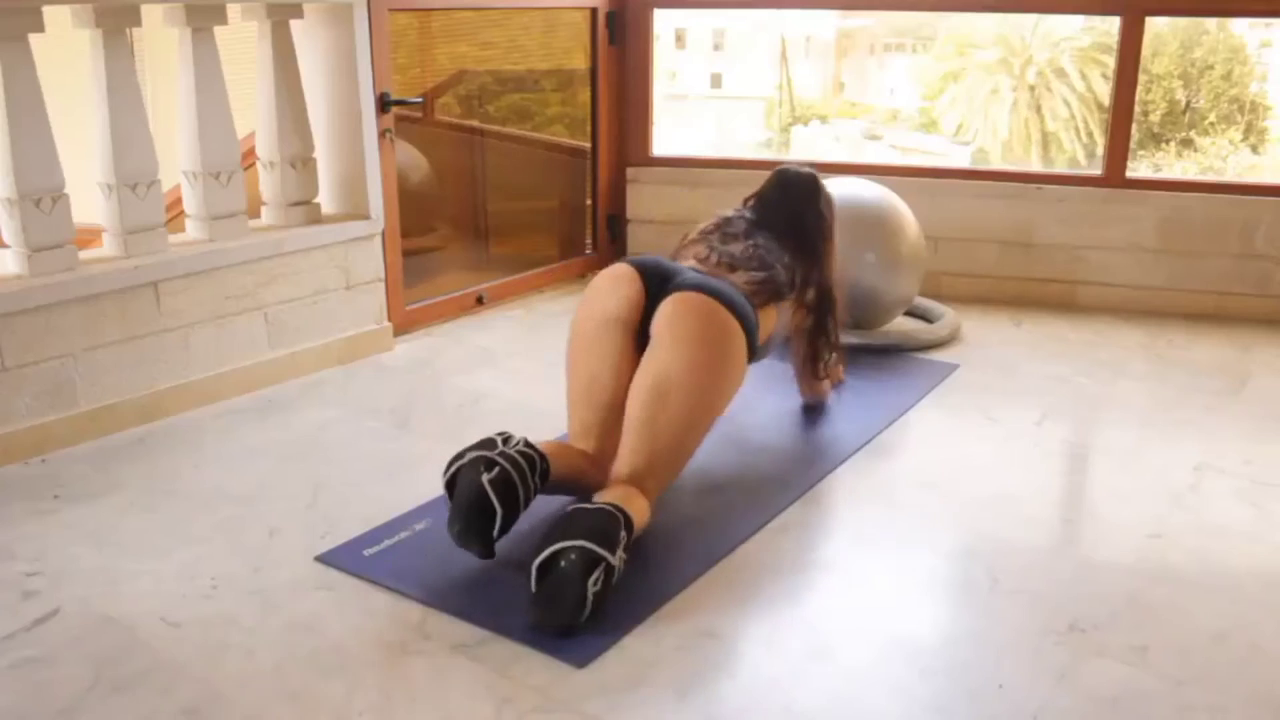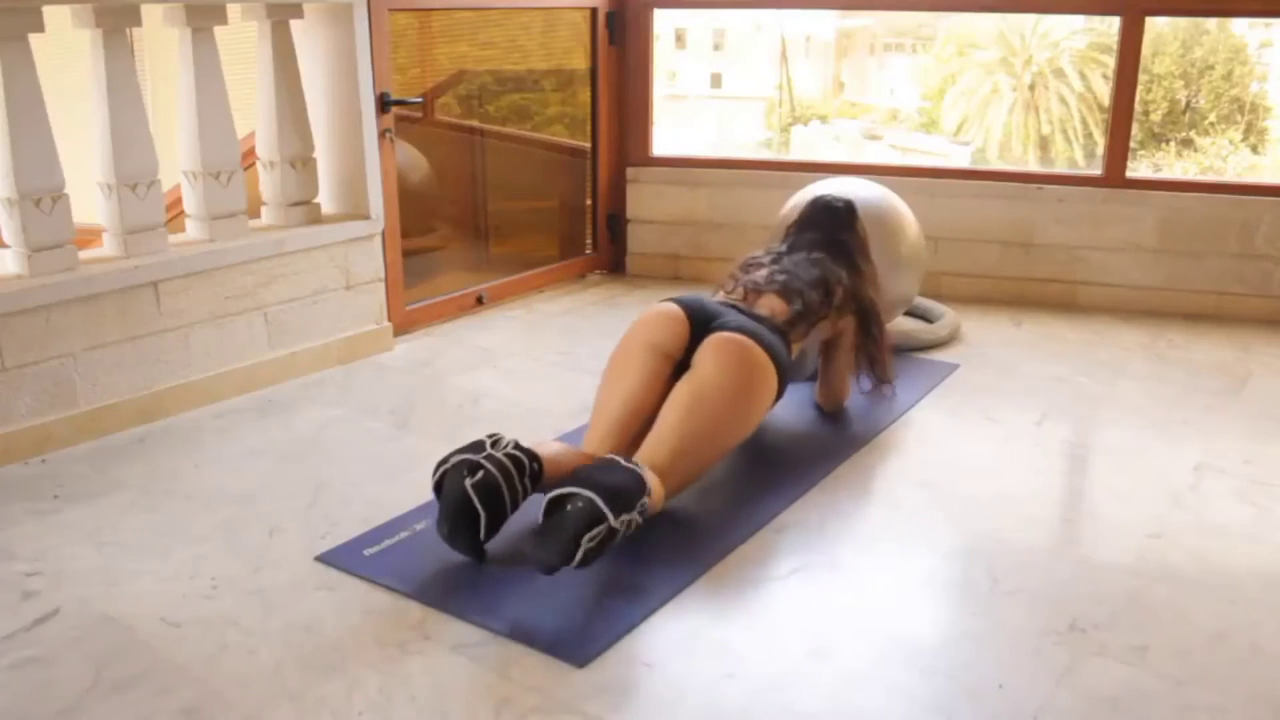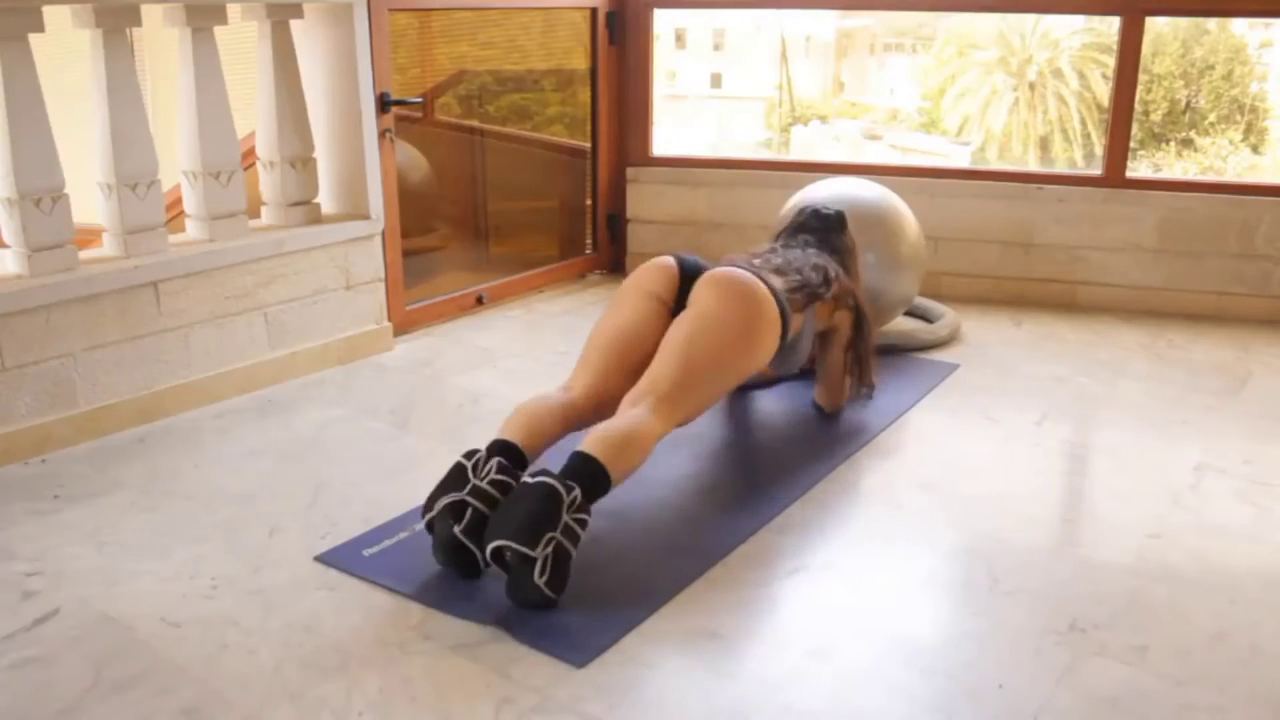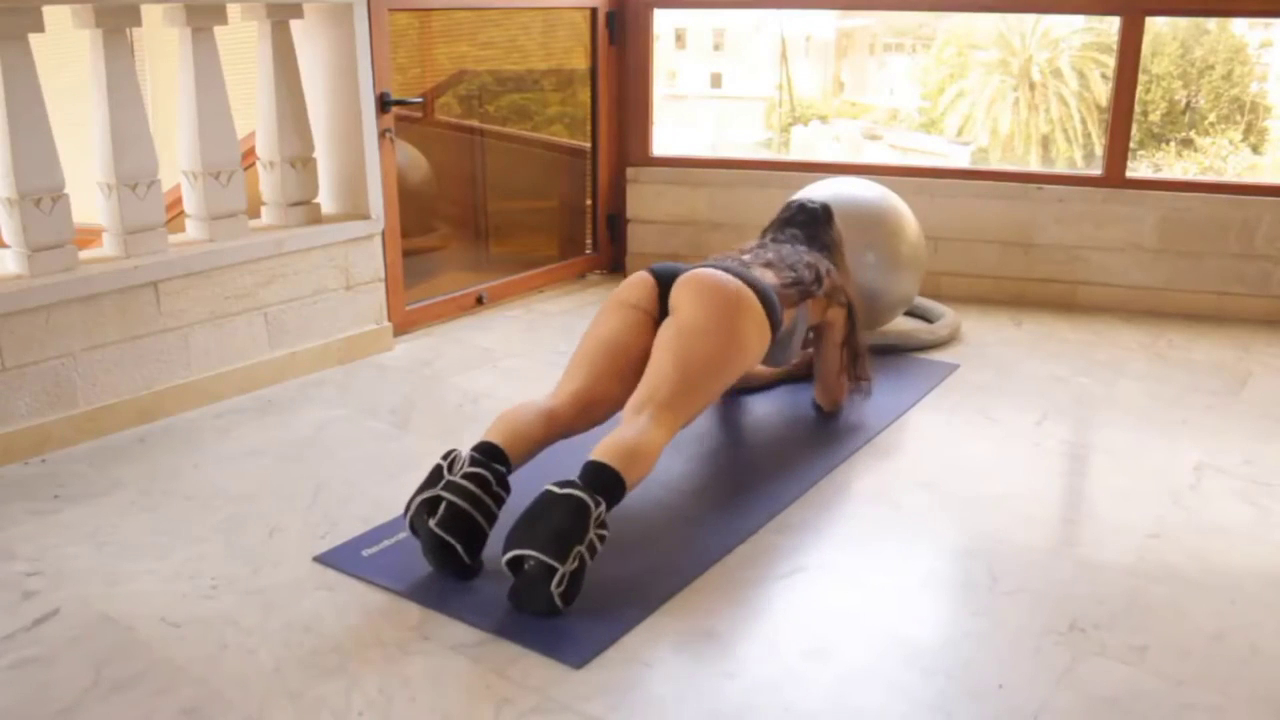
dt=0.5s
person 1, frame 1
left shoulder: (710, 231)
right shoulder: (805, 281)
right elbow: (812, 390)
left wrist: (675, 409)
right wrist: (828, 379)
left hip: (623, 279)
right hip: (708, 318)
left knee: (590, 462)
right knee: (632, 485)
left ankle: (521, 465)
right ankle: (598, 535)
person 1, frame 2
left shoulder: (760, 260)
right shoulder: (847, 293)
right elbow: (831, 400)
left wrist: (795, 354)
left hip: (672, 314)
right hip: (748, 350)
left knee: (593, 457)
right knee: (645, 477)
left ankle: (511, 464)
right ankle: (609, 490)
person 1, frame 3
left shoulder: (759, 259)
right shoulder: (838, 291)
left elbow: (733, 372)
right elbow: (831, 401)
left wrist: (783, 363)
right wrist: (805, 358)
left hip: (671, 273)
right hip: (736, 297)
left knee: (579, 399)
right knee: (647, 411)
left ankle: (493, 470)
right ankle: (562, 497)
person 1, frame 4
left shoulder: (748, 256)
right shoulder: (828, 286)
left elbow: (726, 374)
right elbow: (830, 400)
left wrist: (791, 369)
right wrist: (812, 365)
left hip: (654, 279)
right hip: (724, 296)
left knee: (564, 408)
right knee: (649, 419)
left ankle: (476, 470)
right ankle: (579, 506)
